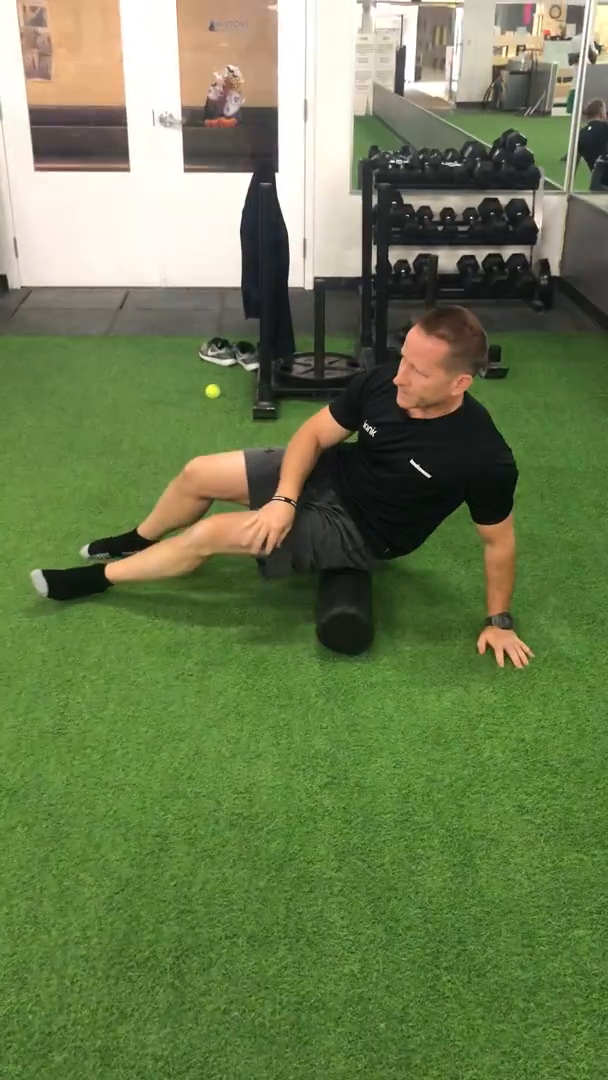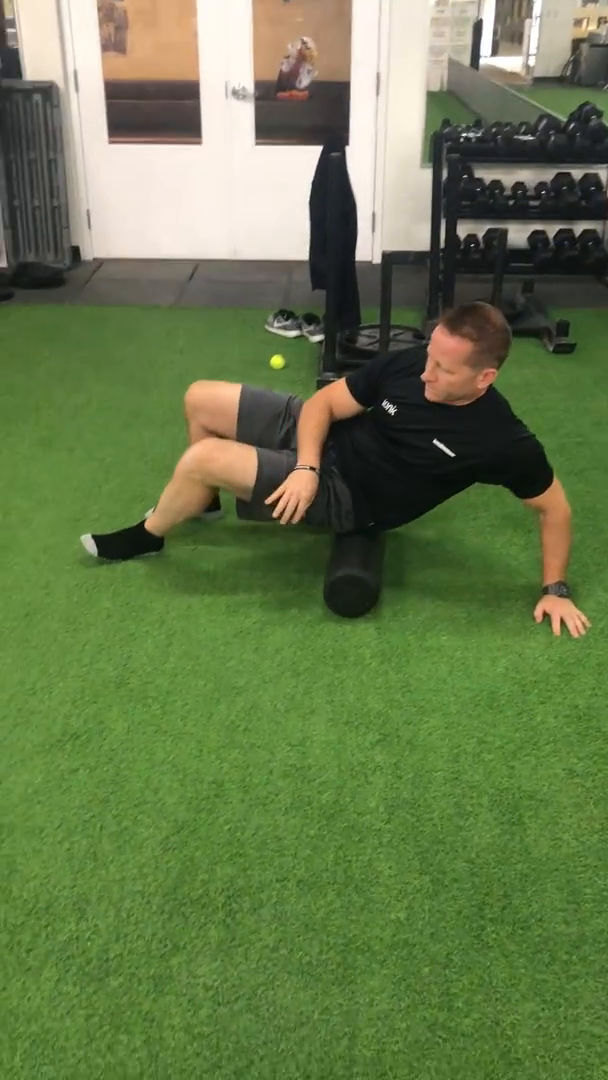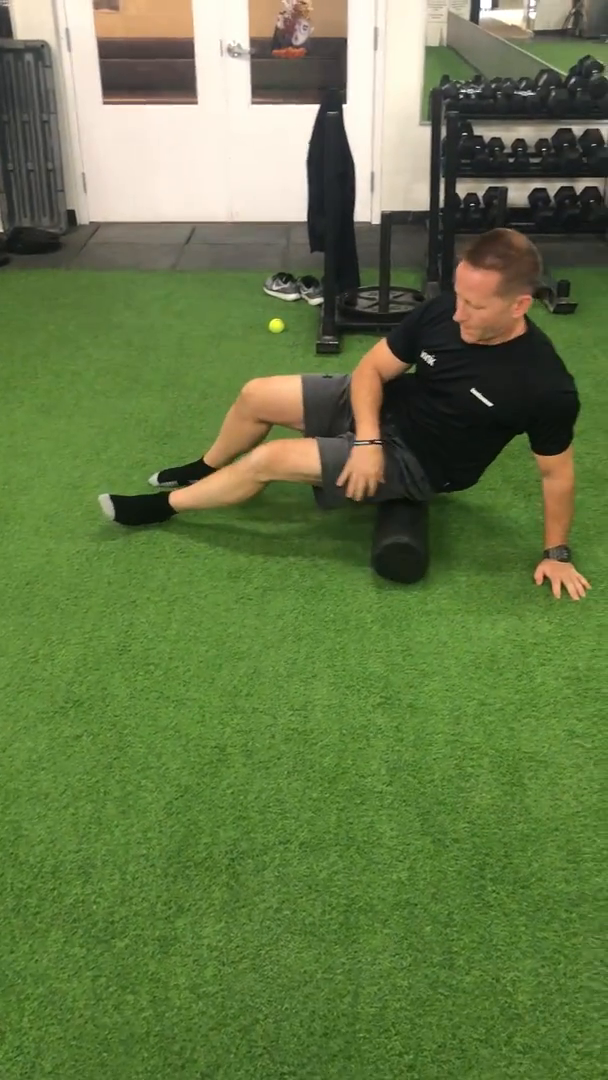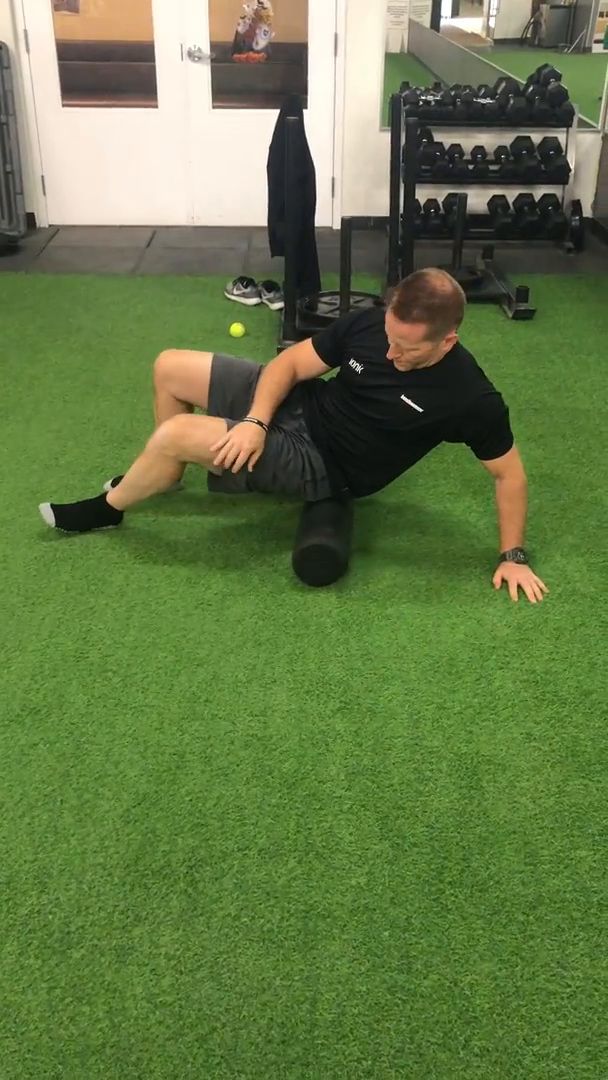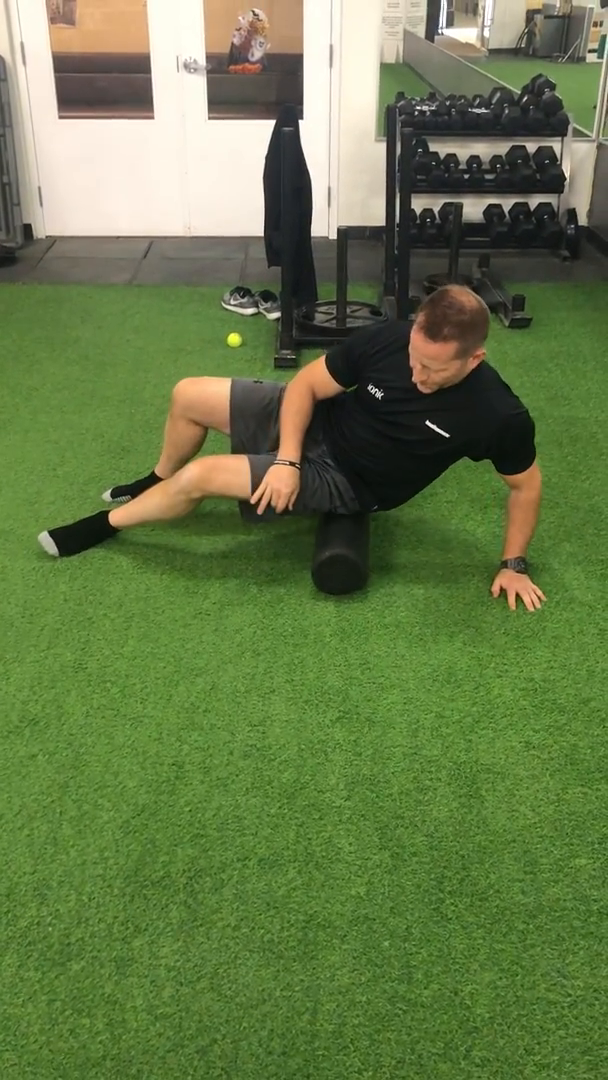
dt=1s
person 1, frame 1
left shoulder: (482, 457)
right shoulder: (382, 383)
left elbow: (499, 541)
right elbow: (313, 434)
left wrist: (498, 621)
right wrist: (285, 499)
left hip: (358, 532)
right hip: (326, 476)
left knee: (212, 534)
right knee: (200, 473)
left ankle: (100, 578)
right ankle: (138, 540)
person 1, frame 2
left shoulder: (502, 441)
right shoulder: (406, 365)
left elbow: (554, 507)
right elbow: (323, 402)
left wrist: (555, 588)
right wrist: (306, 468)
left hip: (346, 492)
right hip: (326, 438)
left knee: (201, 460)
right knee: (201, 399)
left ankle: (146, 536)
right ankle: (202, 502)
person 1, frame 3
left shoulder: (544, 386)
right shoulder: (442, 312)
left elbow: (557, 473)
right elbow: (371, 369)
left wrist: (556, 554)
right wrist: (368, 441)
left hip: (416, 464)
right hip: (382, 408)
left knee: (269, 461)
right knee: (255, 396)
left ankle: (164, 505)
right ankle: (206, 468)
person 1, frame 4
left shoulder: (470, 399)
right shoulder: (371, 323)
left elbow: (509, 473)
right elbow: (290, 362)
left wrist: (512, 555)
right wrist: (255, 421)
left hip: (318, 461)
right hip: (300, 404)
left knee: (173, 436)
right knee: (170, 367)
left ankle: (106, 510)
right ankle: (163, 475)
person 1, frame 5
left shoulder: (497, 416)
right shoulder: (387, 339)
left elbow: (525, 485)
right elbow: (306, 384)
left wrist: (513, 564)
right wrist: (288, 461)
left hip: (344, 482)
right hip: (316, 423)
left knee: (198, 477)
right knee: (188, 395)
left ankle: (105, 525)
right ankle: (158, 482)
